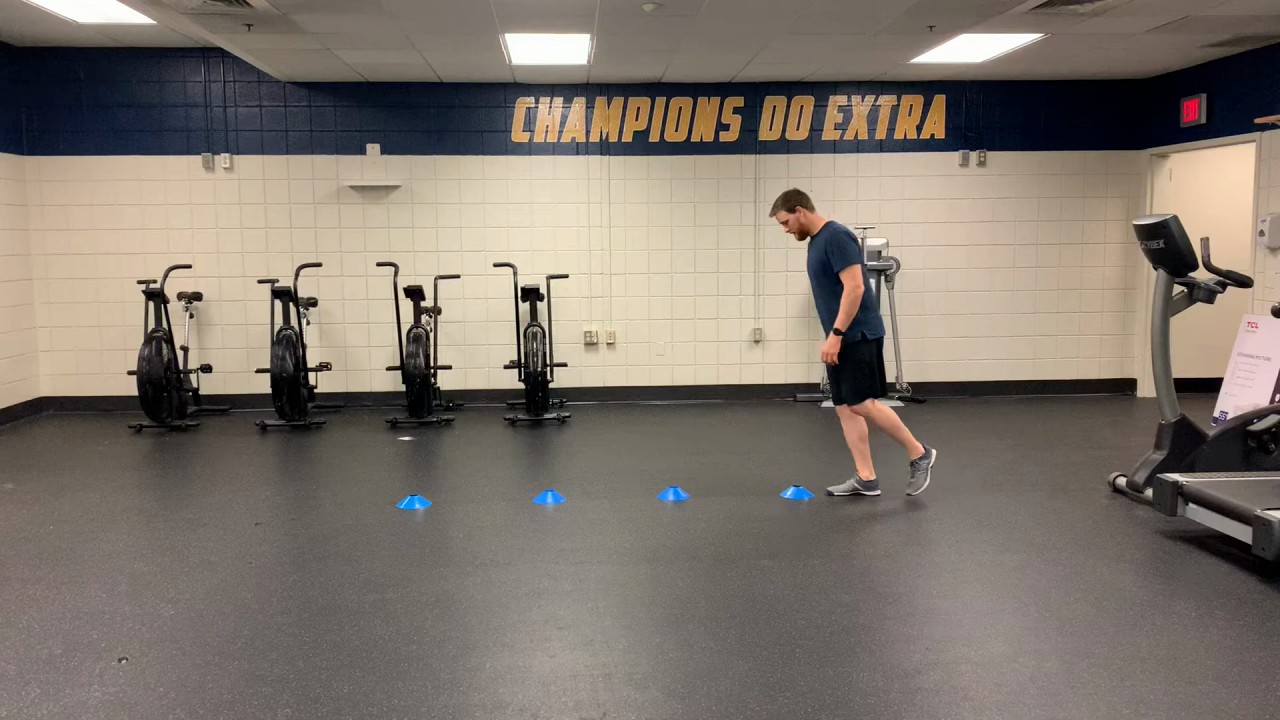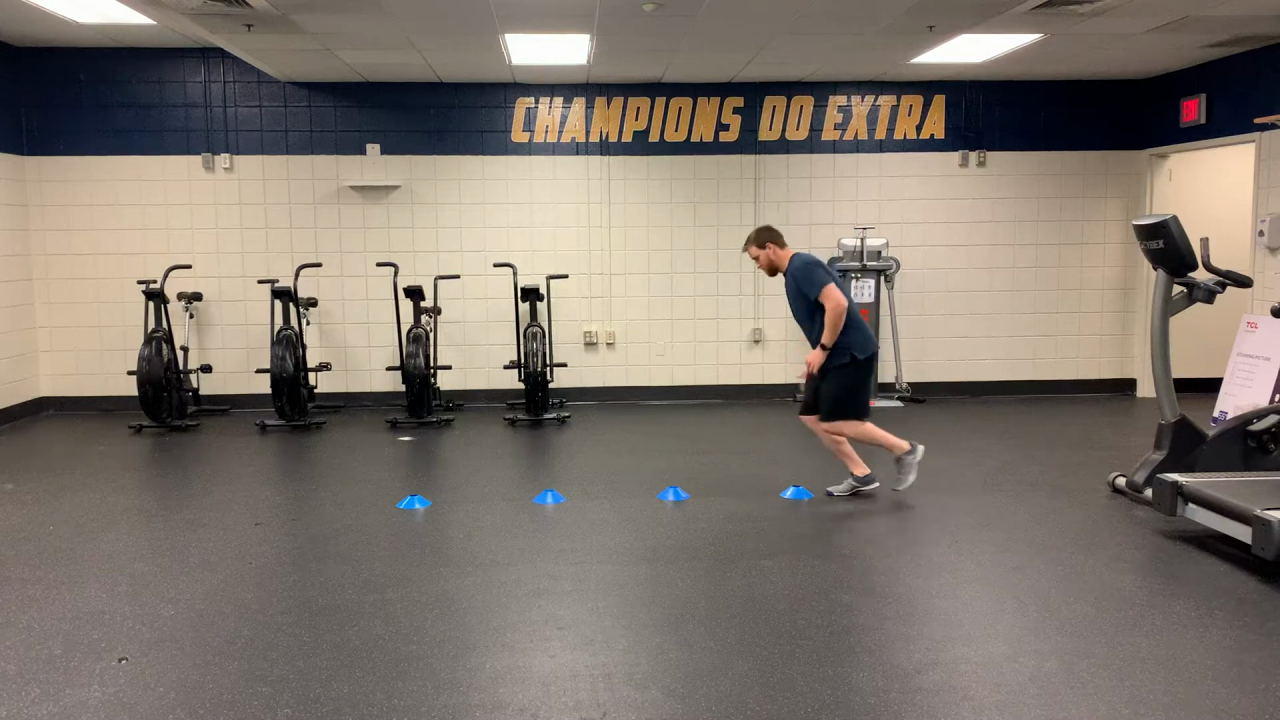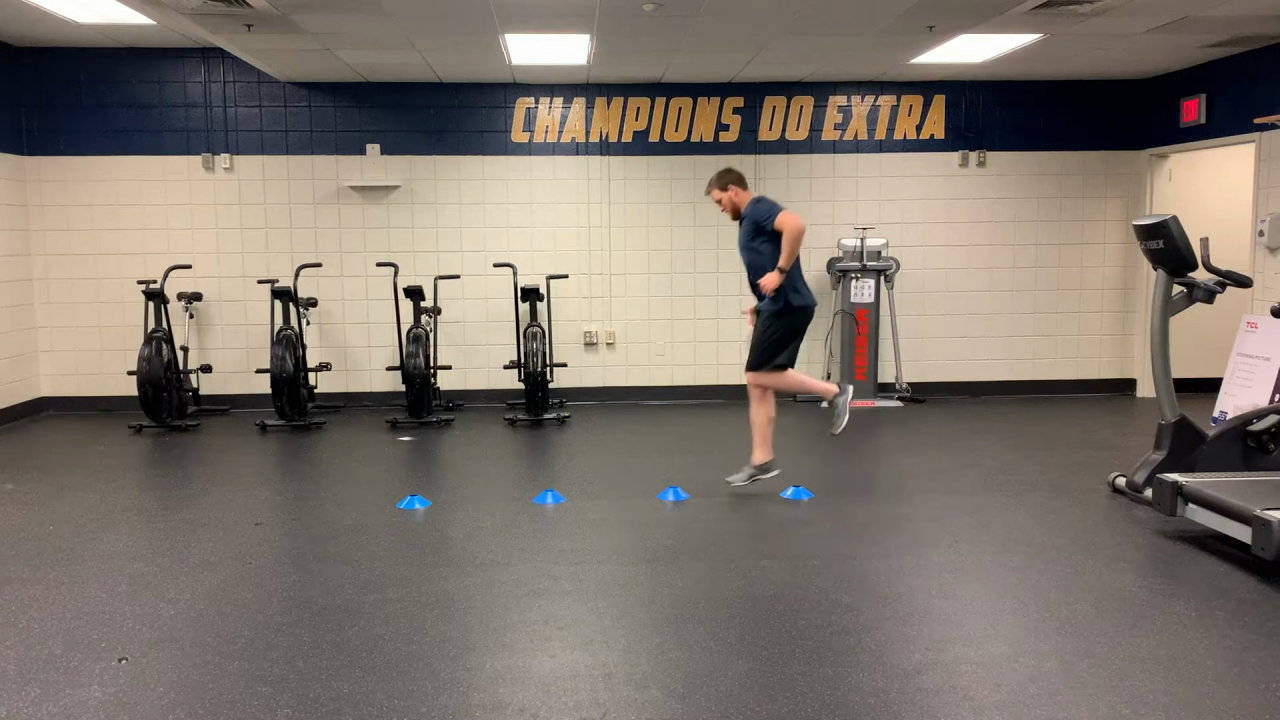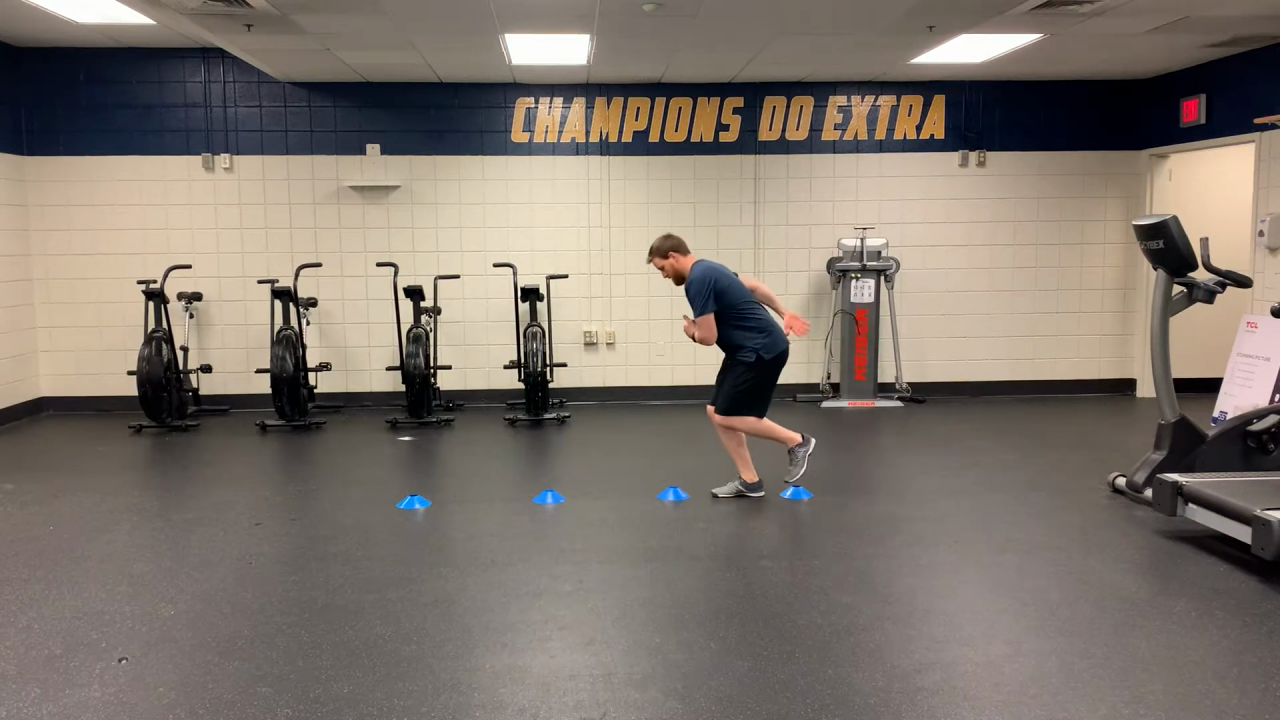
dt=0.5s
person 1, frame 1
left shoulder: (836, 236)
right shoulder: (817, 242)
left elbow: (854, 287)
left wrist: (836, 334)
right wrist: (831, 336)
left hip: (856, 336)
right hip: (842, 337)
left knee: (862, 404)
right knee: (845, 407)
left ankle: (919, 454)
right ankle: (865, 479)
person 1, frame 2
left shoulder: (803, 268)
right shoulder: (793, 275)
left elbow: (838, 304)
left wrist: (821, 350)
right wrist: (819, 354)
left hip: (850, 353)
right hip: (836, 355)
left knee: (834, 422)
right knee: (812, 418)
left ankle: (906, 450)
right ankle: (861, 476)
person 1, frame 3
left shoulder: (759, 208)
right shoulder: (749, 220)
left elbow: (795, 226)
left wrist: (780, 272)
right wrist: (759, 306)
left hip: (787, 305)
right hip: (776, 307)
left knee: (758, 376)
right knee: (758, 384)
left ankle: (833, 392)
right ankle: (761, 461)
person 1, frame 4
left shoulder: (697, 280)
right shoulder: (706, 270)
left elbow: (708, 336)
right elbow: (754, 286)
left wrist: (691, 333)
right wrist: (783, 313)
left hip: (761, 351)
right hip: (751, 348)
left knee: (727, 417)
right knee: (716, 412)
left ankle: (797, 441)
right ankle: (749, 481)
